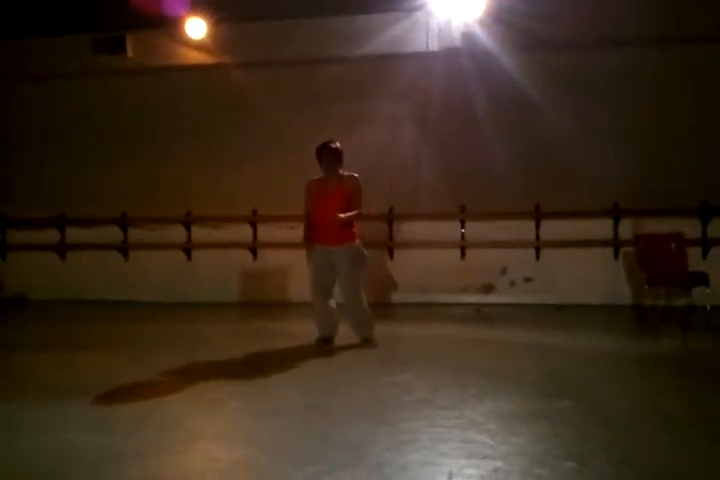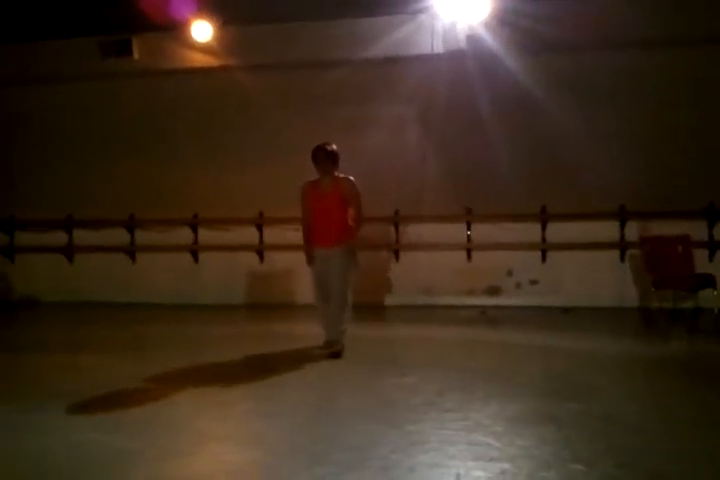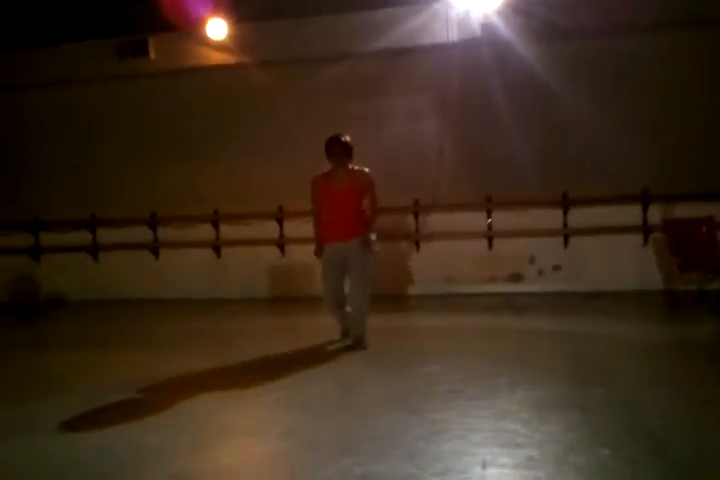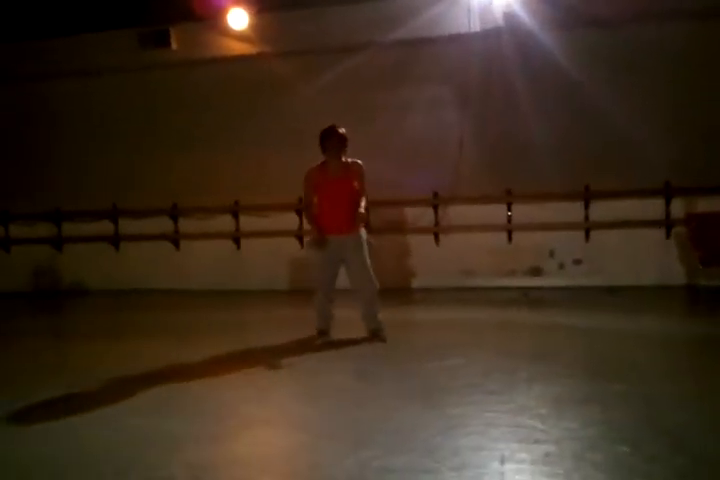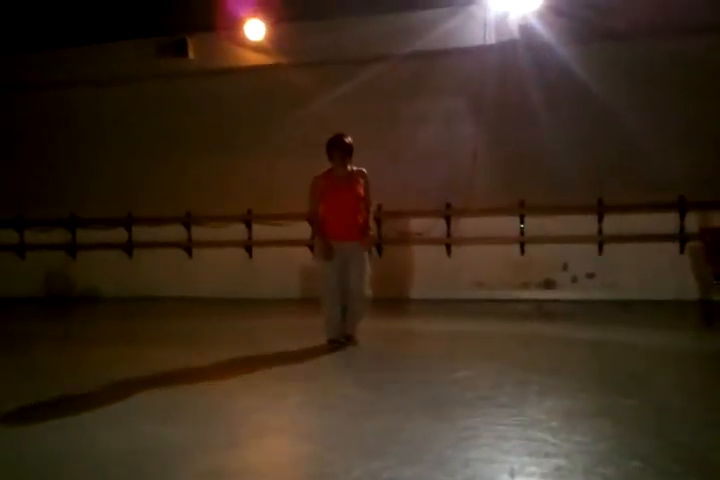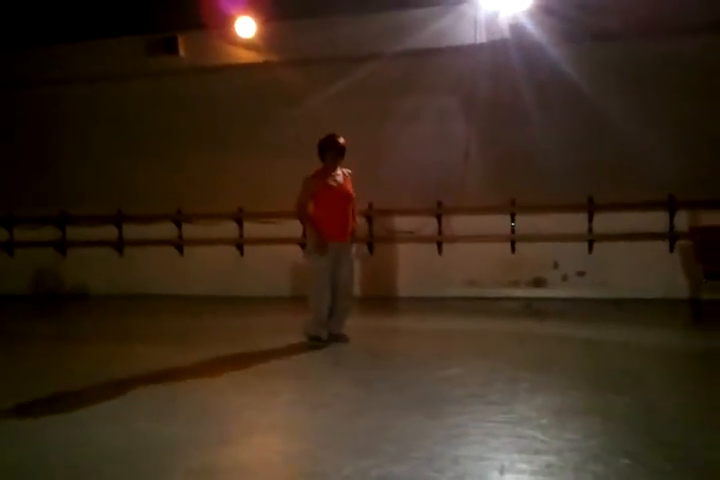
dt=0.5s
person 1, frame 1
left shoulder: (351, 180)
right shoulder: (312, 185)
left elbow: (358, 208)
right elbow: (309, 215)
left wrist: (346, 217)
right wrist: (308, 233)
left hip: (346, 245)
right hip: (319, 246)
left knee: (352, 292)
right knee: (320, 293)
left ankle: (366, 333)
right ankle: (326, 333)
person 1, frame 2
left shoulder: (347, 184)
right shoulder: (308, 188)
left elbow: (357, 214)
right elbow: (306, 220)
left wrist: (352, 241)
right wrist: (307, 247)
left hip: (341, 248)
right hip: (318, 249)
left knee: (339, 294)
right knee: (323, 296)
left ankle: (336, 339)
right ankle: (331, 336)
person 1, frame 3
left shoulder: (362, 176)
right shoulder: (319, 181)
left elbow: (372, 206)
right elbow: (317, 213)
left wrist: (367, 231)
right wrist: (318, 241)
left hip: (357, 241)
right hip: (331, 244)
left knee: (359, 290)
right knee: (331, 291)
left ankle: (358, 333)
right ankle: (346, 322)
person 1, frame 4
left shoulder: (356, 168)
right shoulder: (314, 174)
left elbow: (362, 195)
right elbow: (308, 205)
left wrist: (361, 208)
right wrist: (315, 230)
left hip: (353, 234)
right hip: (327, 237)
left knee: (365, 281)
right knee: (325, 284)
left ankle: (374, 326)
right ankle: (323, 327)
person 1, frame 5
left shoulder: (361, 175)
right shoulder: (320, 181)
left elbow: (367, 205)
right elbow: (313, 214)
left wrist: (367, 229)
right wrist: (320, 241)
left hip: (357, 243)
right hip: (332, 244)
left knee: (357, 291)
right knee: (332, 291)
left ankle: (349, 331)
right ankle: (334, 334)
person 1, frame 6
left shoulder: (346, 175)
right shoulder: (314, 181)
right elbow: (301, 210)
left wrist: (353, 229)
right wrist: (314, 234)
left hip: (345, 243)
right hip: (323, 243)
left knee: (345, 290)
right knee: (321, 289)
left ankle: (335, 329)
right ankle: (314, 331)
